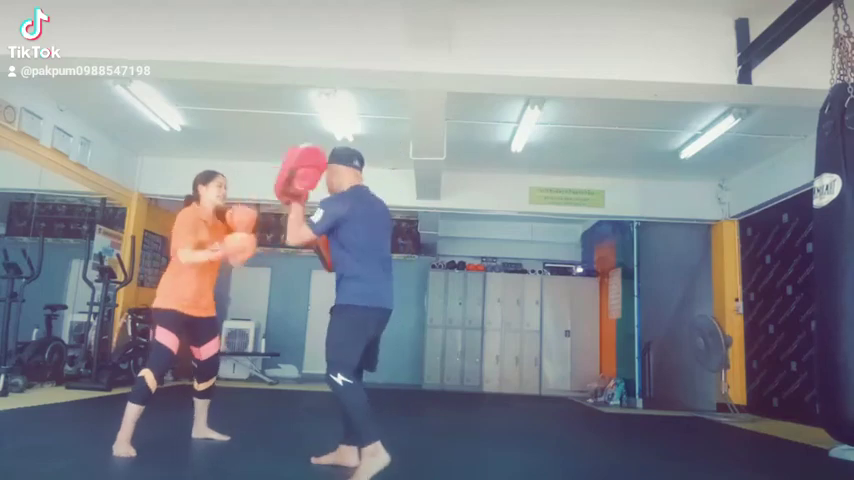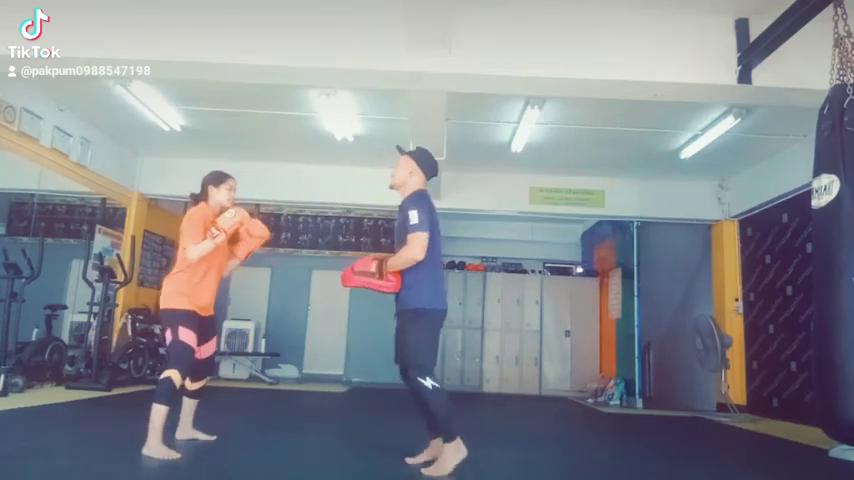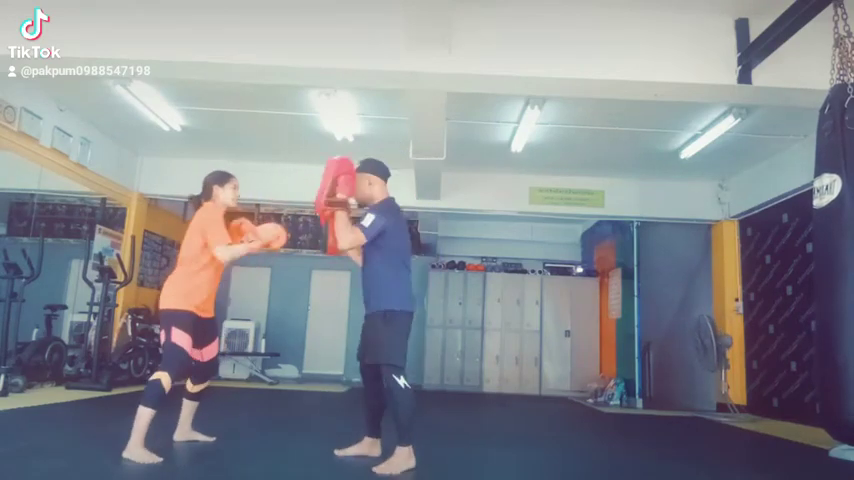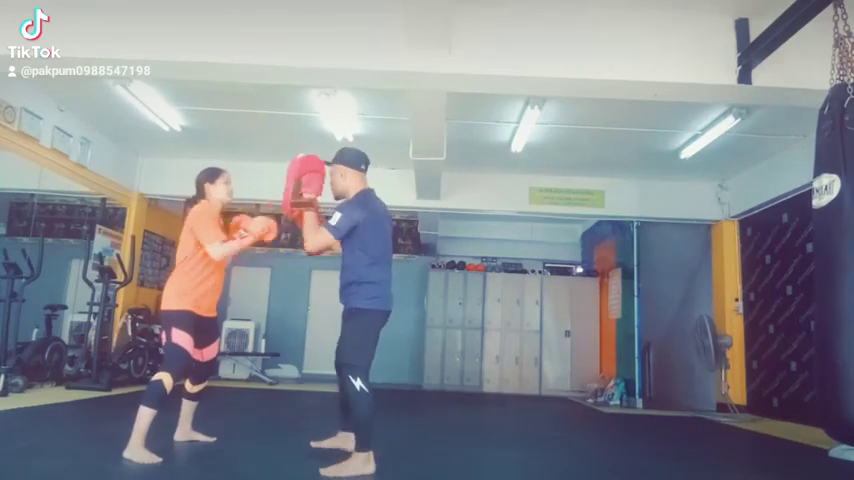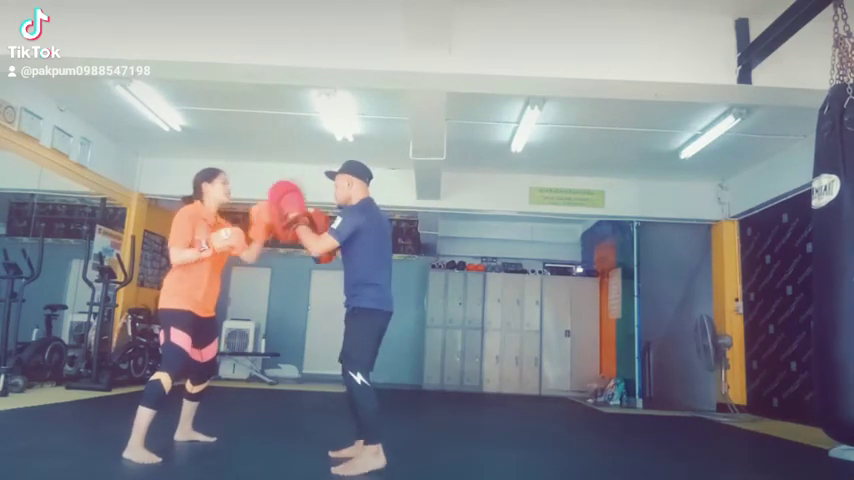
dt=1s
person 1, frame 1
left shoulder: (338, 204)
right shoulder: (379, 207)
left elbow: (295, 236)
left wrist: (297, 199)
right wrist: (325, 241)
left hip: (355, 302)
right hip: (381, 303)
left knee: (339, 374)
right knee: (350, 374)
left ankle: (373, 449)
right ankle: (349, 448)
person 1, frame 2
left shoulder: (415, 203)
right shoulder: (415, 205)
left elbow: (415, 252)
left wrist: (383, 265)
right wrist: (389, 266)
left hip: (421, 306)
right hip: (414, 305)
left knee: (421, 376)
right knee: (414, 375)
left ankle: (453, 443)
right ankle: (439, 442)
person 1, frame 3
left shoulder: (382, 211)
right shoulder: (383, 214)
left elbow: (346, 242)
right elbow: (362, 258)
left wrist: (339, 208)
right wrist: (342, 223)
left hip: (393, 308)
right hip: (380, 308)
left knee: (392, 374)
right knee: (370, 371)
left ankle: (405, 451)
right ankle: (371, 440)
person 1, frame 4
left shoulder: (353, 207)
right shoulder: (374, 206)
left elbow: (313, 243)
left wrist: (309, 209)
left hip: (364, 304)
right hip: (372, 302)
left knee: (355, 375)
right knee: (346, 367)
right ankle: (348, 434)
person 1, frame 5
left shoulder: (357, 212)
right shoulder: (370, 215)
left elbow: (317, 248)
right elbow: (335, 247)
left wrist: (297, 223)
right wrist: (314, 229)
left hip: (368, 307)
right hip: (367, 306)
left knee: (356, 373)
right knee: (353, 374)
left ankle: (373, 452)
right ankle: (364, 441)
person 2, frame 1
left shoulder: (217, 223)
right shoulder: (188, 216)
right elbow: (188, 256)
right wrist: (225, 249)
left hip: (203, 309)
right hip: (173, 304)
left knee: (210, 366)
right knee: (159, 364)
left ankle: (201, 427)
right ankle: (123, 438)
person 2, frame 2
left shoulder: (218, 222)
right shoulder: (196, 215)
left elbow: (221, 271)
right elbow: (192, 254)
right wrist: (221, 232)
left hip: (203, 305)
right hip: (179, 301)
left knee: (204, 365)
right knee: (181, 363)
left ankle: (185, 427)
right ankle: (153, 441)
person 2, frame 3
left shoulder: (216, 220)
right shoulder: (207, 214)
left elbow: (217, 260)
right elbow: (223, 255)
left wrist: (247, 241)
right wrist: (256, 242)
left hip: (203, 306)
right hip: (179, 303)
left knee: (206, 367)
right knee: (174, 367)
left ankle: (184, 429)
right ankle: (135, 444)
person 2, frame 4
left shoulder: (219, 221)
right shoulder: (200, 213)
left elbow: (222, 257)
right elbow: (216, 253)
left wrist: (248, 235)
right wrist: (249, 235)
left hip: (206, 308)
right hip: (180, 303)
left knee: (204, 367)
right knee: (175, 367)
left ankle: (184, 429)
right ankle: (135, 445)
person 2, frame 5
left shoulder: (222, 224)
right shoulder: (189, 213)
left elbow: (248, 255)
right elbow: (176, 257)
right wrist: (212, 245)
left hip: (203, 308)
right hip: (177, 304)
left knee: (204, 368)
right knee: (173, 367)
left ankle: (184, 429)
right ankle: (134, 445)
